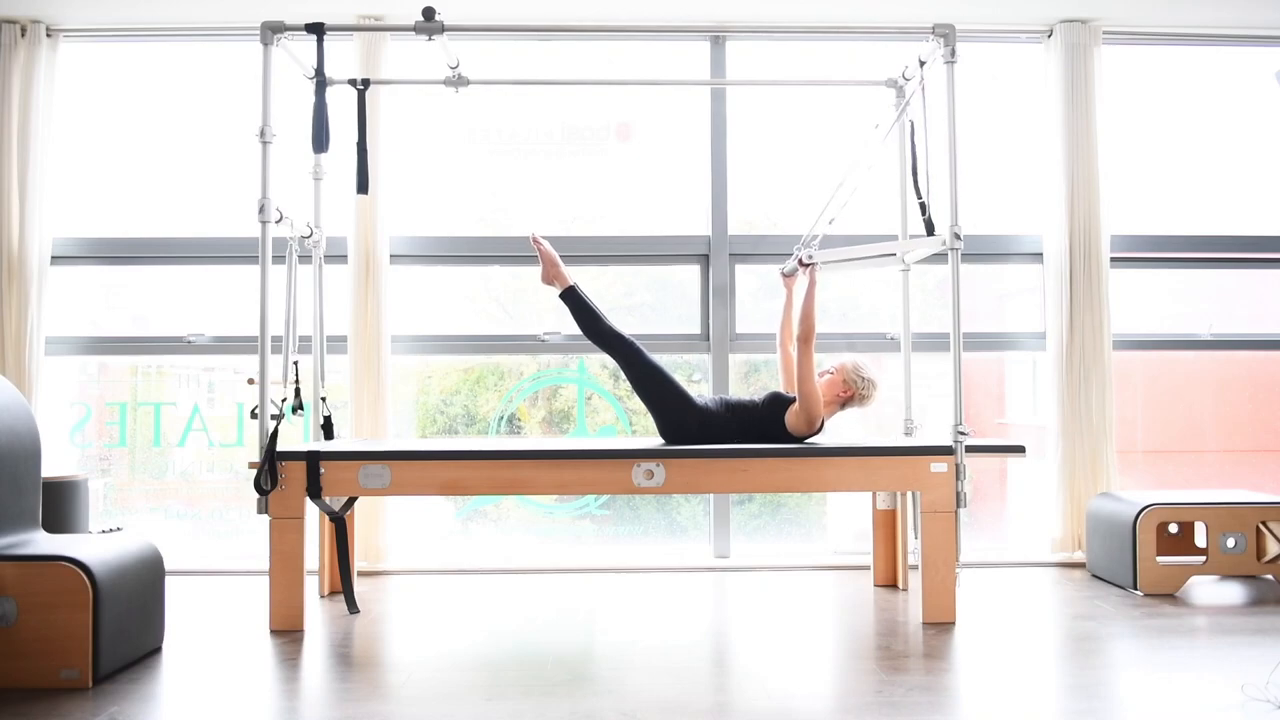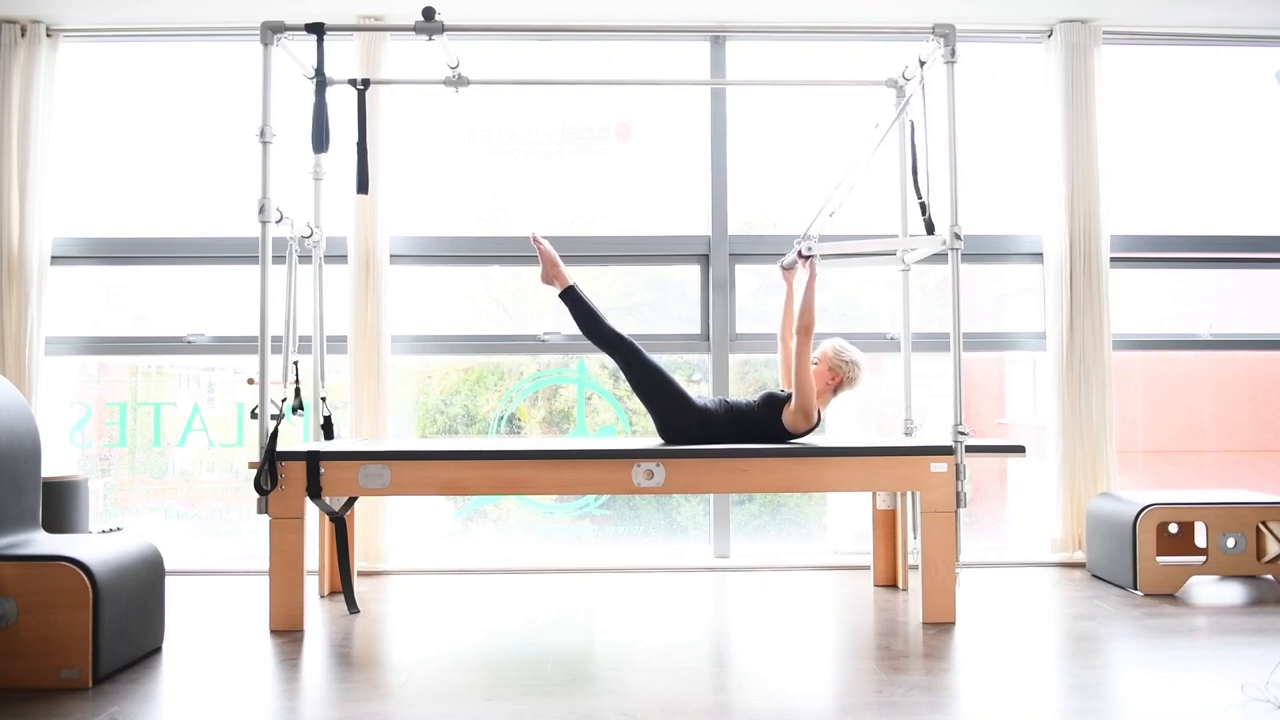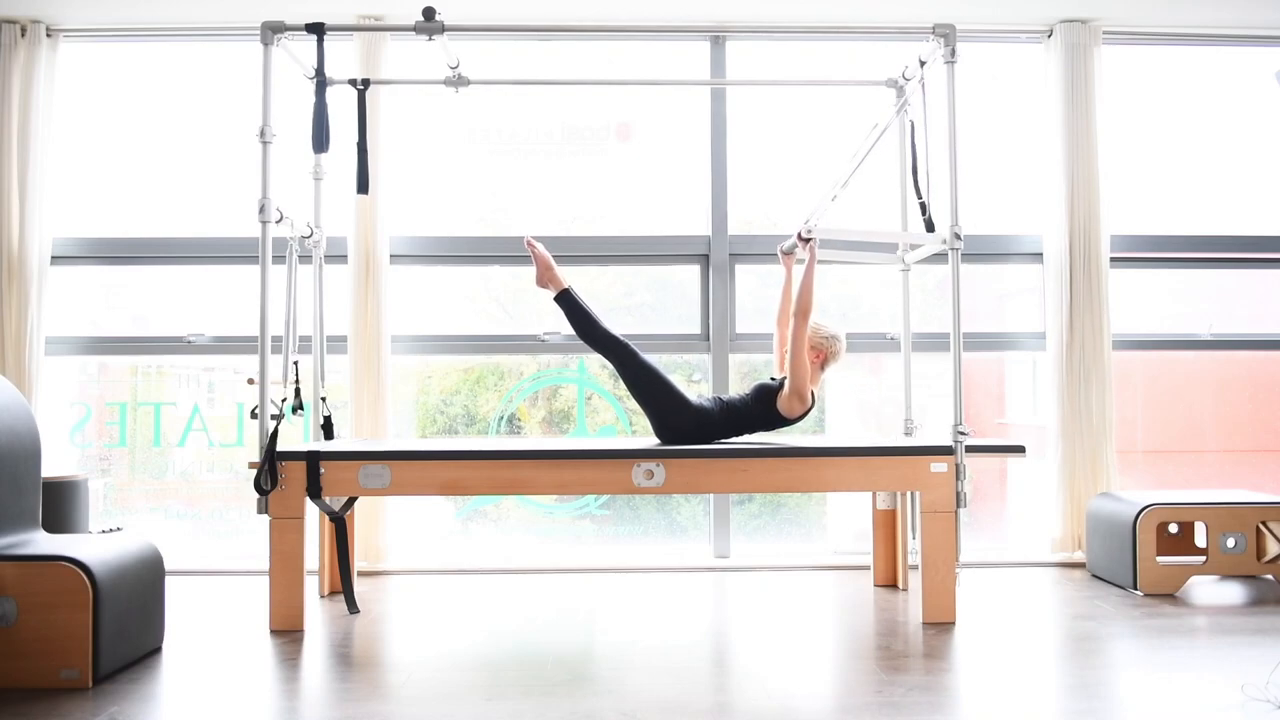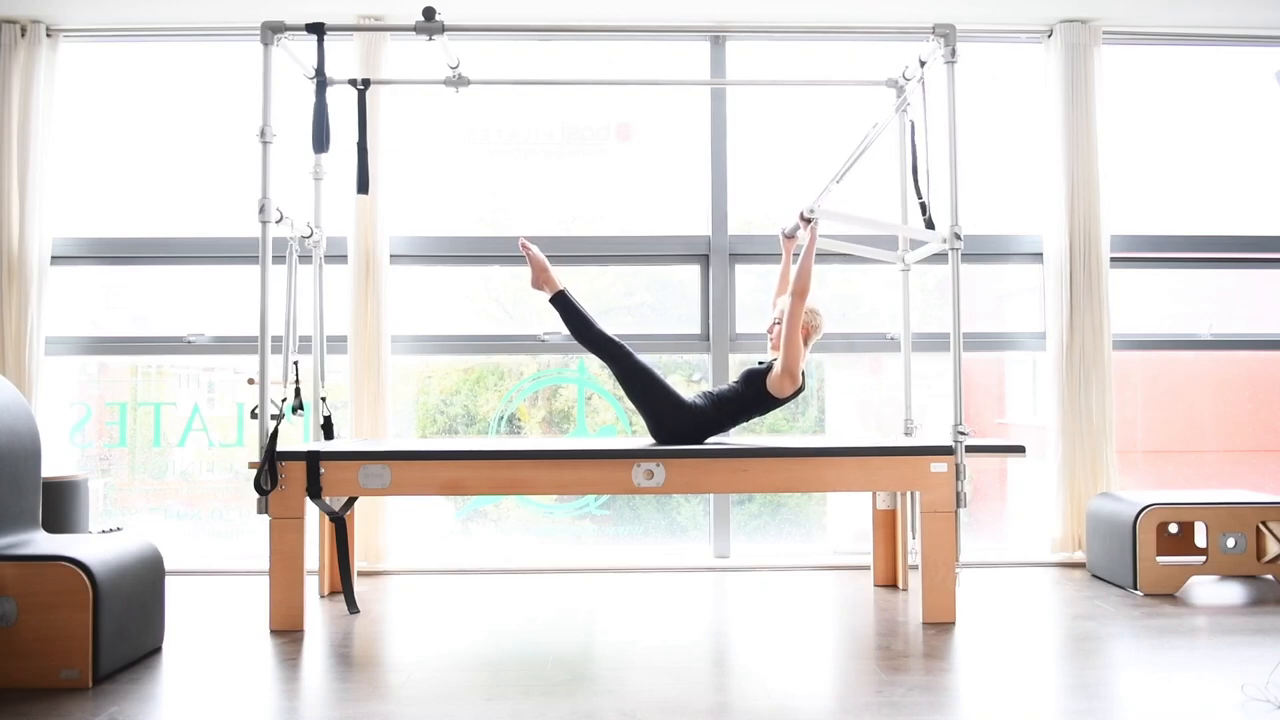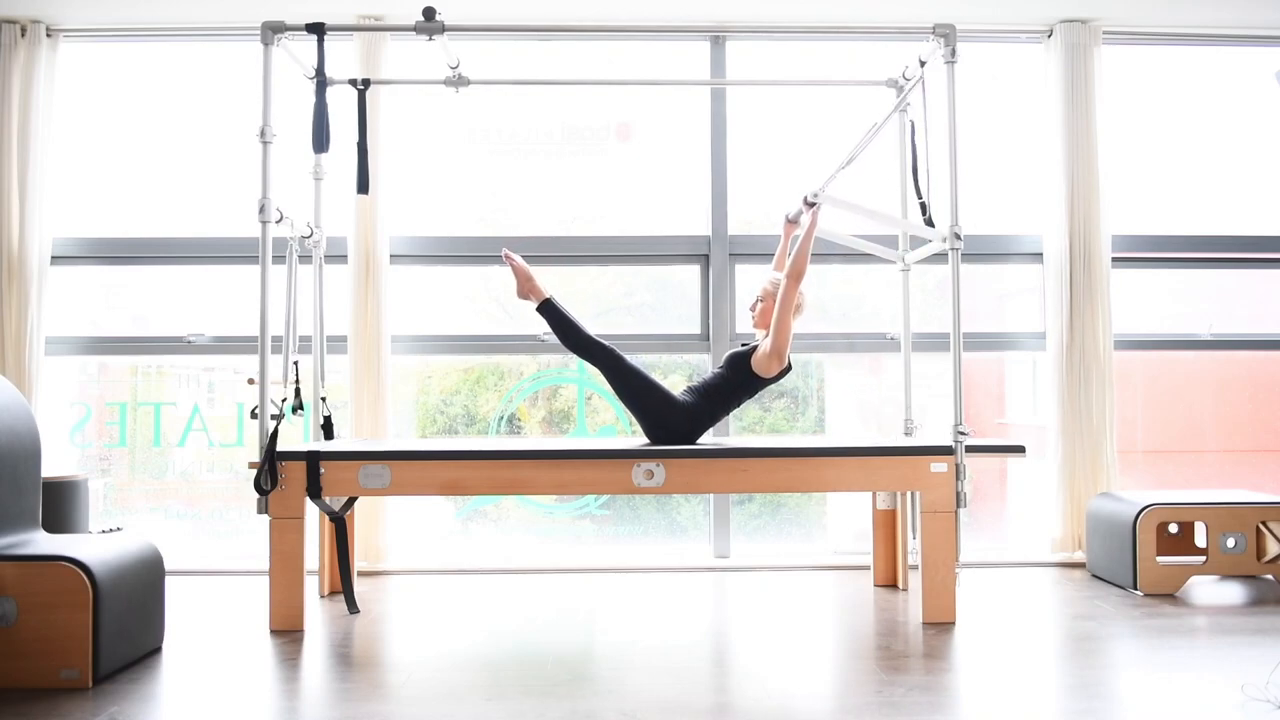
dt=1s
person 1, frame 1
left shoulder: (809, 417)
right shoulder: (798, 410)
left elbow: (804, 342)
right elbow: (787, 345)
left wrist: (812, 284)
right wrist: (789, 291)
left hip: (695, 425)
right hip: (697, 421)
left knee: (623, 345)
right knee: (622, 346)
left ankle: (562, 279)
person 1, frame 2
left shoulder: (805, 412)
right shoulder: (794, 403)
left elbow: (802, 335)
right elbow: (787, 339)
left wrist: (811, 278)
right wrist: (789, 285)
left hip: (693, 425)
right hip: (696, 421)
left knee: (623, 346)
left ankle: (562, 280)
person 1, frame 3
left shoulder: (799, 396)
right shoulder: (786, 388)
left elbow: (801, 318)
right elbow: (784, 324)
left wrist: (811, 262)
right wrist: (788, 270)
left hip: (691, 424)
right hip: (692, 423)
left knee: (620, 349)
left ankle: (556, 283)
person 1, frame 4
left shoulder: (788, 375)
right shoulder: (777, 369)
left elbow: (797, 298)
right elbow: (782, 302)
left wrist: (810, 241)
right wrist: (787, 252)
left hip: (684, 424)
right hip: (685, 424)
left knee: (616, 351)
left ankle: (552, 285)
person 1, frame 5
left shoulder: (774, 354)
right shoulder: (763, 350)
left elbow: (791, 279)
right elbow: (776, 282)
left wrist: (810, 224)
right wrist: (786, 234)
left hip: (677, 422)
right hip: (678, 423)
left knee: (605, 354)
left ankle: (536, 292)
